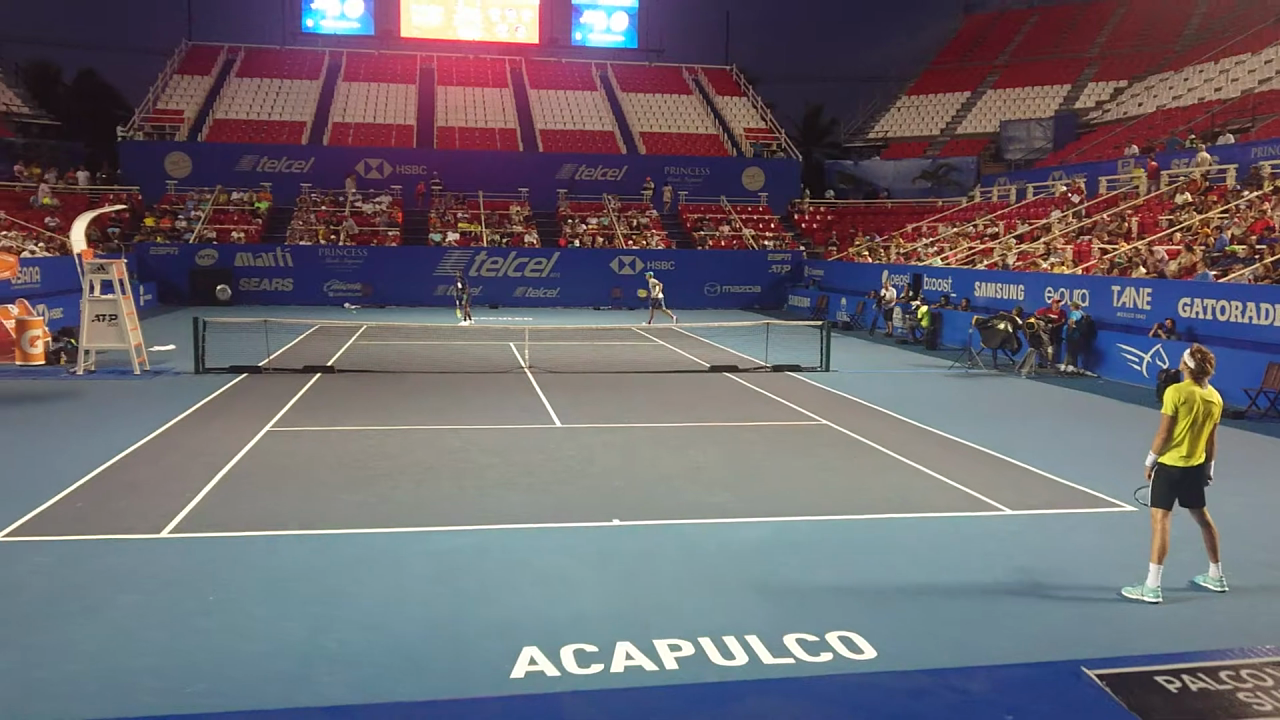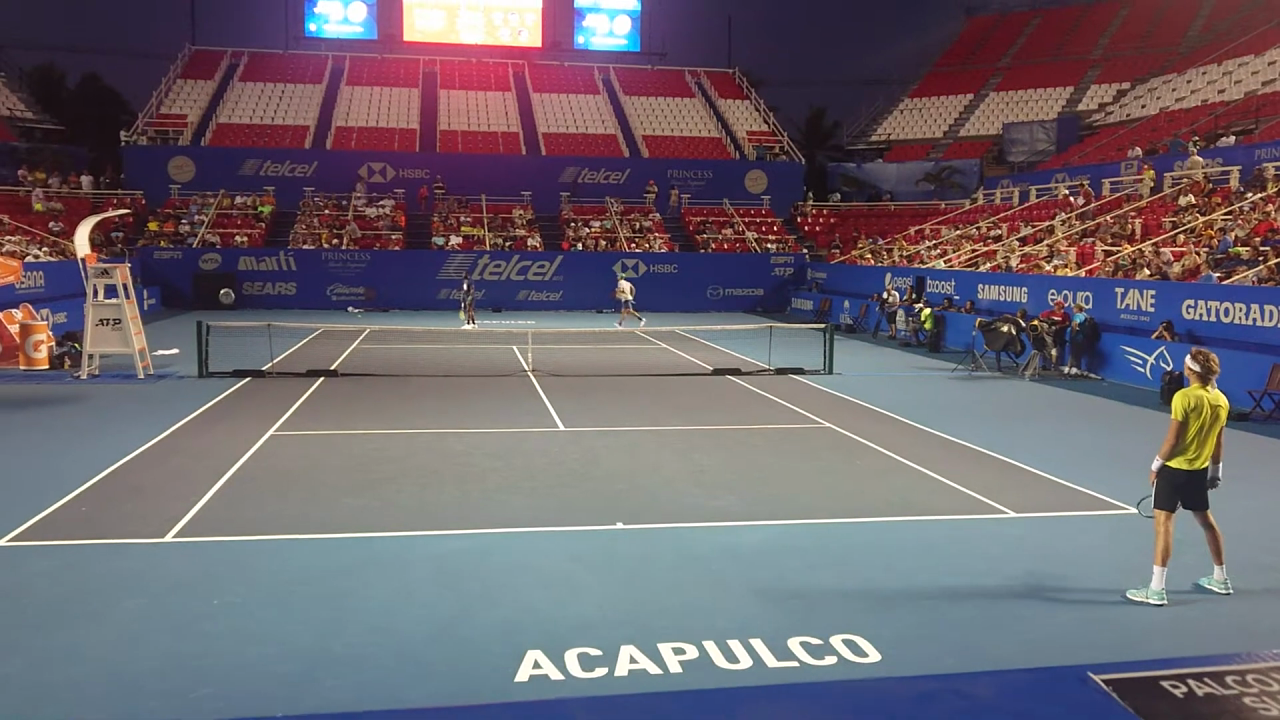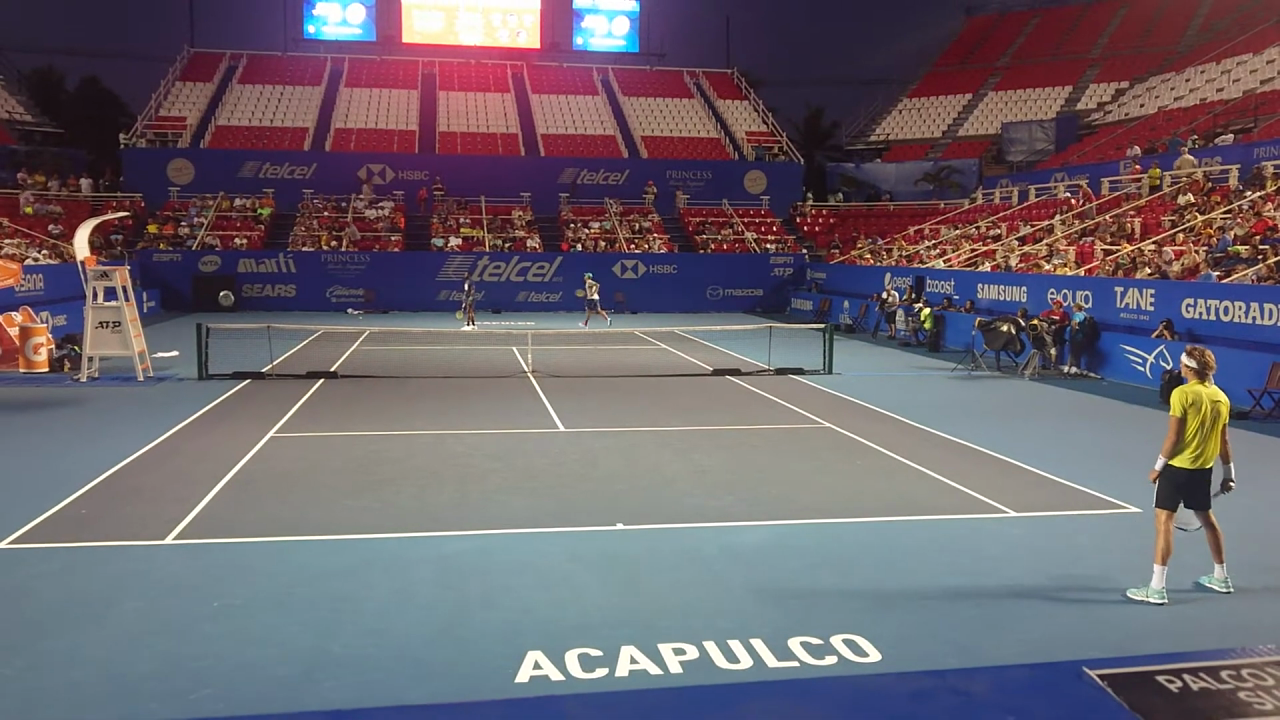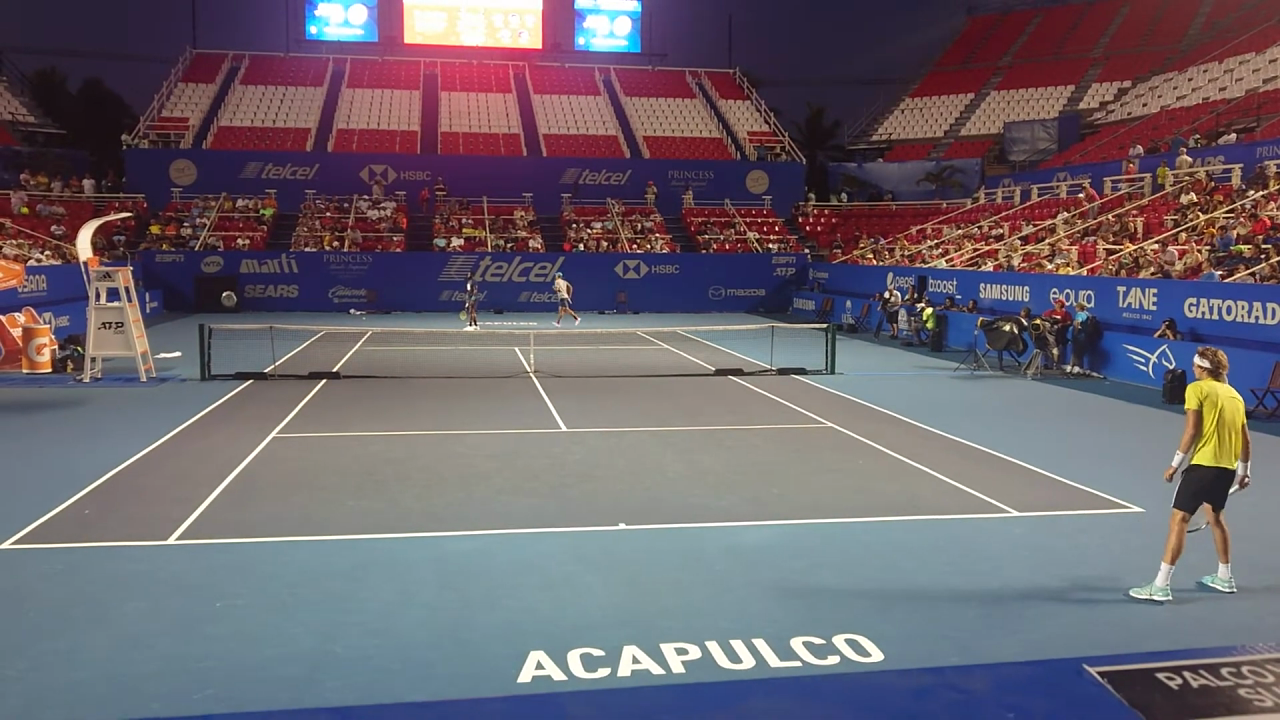
dt=0.4s
person 1, frame 1
left shoulder: (1175, 392)
right shoulder: (1215, 398)
left elbow: (1163, 434)
right elbow: (1210, 439)
left wrist: (1149, 462)
right wrist: (1208, 470)
left hip: (1169, 465)
right hip: (1195, 467)
left knee: (1160, 521)
right knee: (1202, 517)
left ankle: (1152, 587)
right ankle: (1216, 576)
person 1, frame 2
left shoulder: (1184, 397)
right shoulder: (1221, 400)
left elbow: (1172, 439)
right elbow: (1217, 442)
left wrist: (1155, 466)
right wrist: (1215, 473)
left hip: (1173, 468)
right hip: (1199, 470)
left knee: (1163, 522)
right knee: (1206, 520)
left ankle: (1157, 589)
right ankle: (1220, 578)
person 1, frame 3
left shoulder: (1182, 394)
right shoulder: (1221, 397)
left elbow: (1173, 437)
right elbow: (1224, 441)
left wrist: (1158, 466)
right wrist: (1229, 473)
left hip: (1178, 467)
right hip: (1204, 469)
left knee: (1164, 522)
right knee: (1207, 519)
left ankle: (1157, 588)
right ankle: (1221, 578)
person 1, frame 4
left shoulder: (1197, 389)
right shoulder: (1235, 395)
left elbow: (1192, 431)
right elbow: (1246, 439)
left wrist: (1175, 463)
right wrist: (1245, 470)
left hip: (1204, 465)
right hip: (1228, 468)
left knee: (1179, 520)
right knee: (1215, 518)
left ankle: (1161, 585)
right ankle: (1225, 577)
